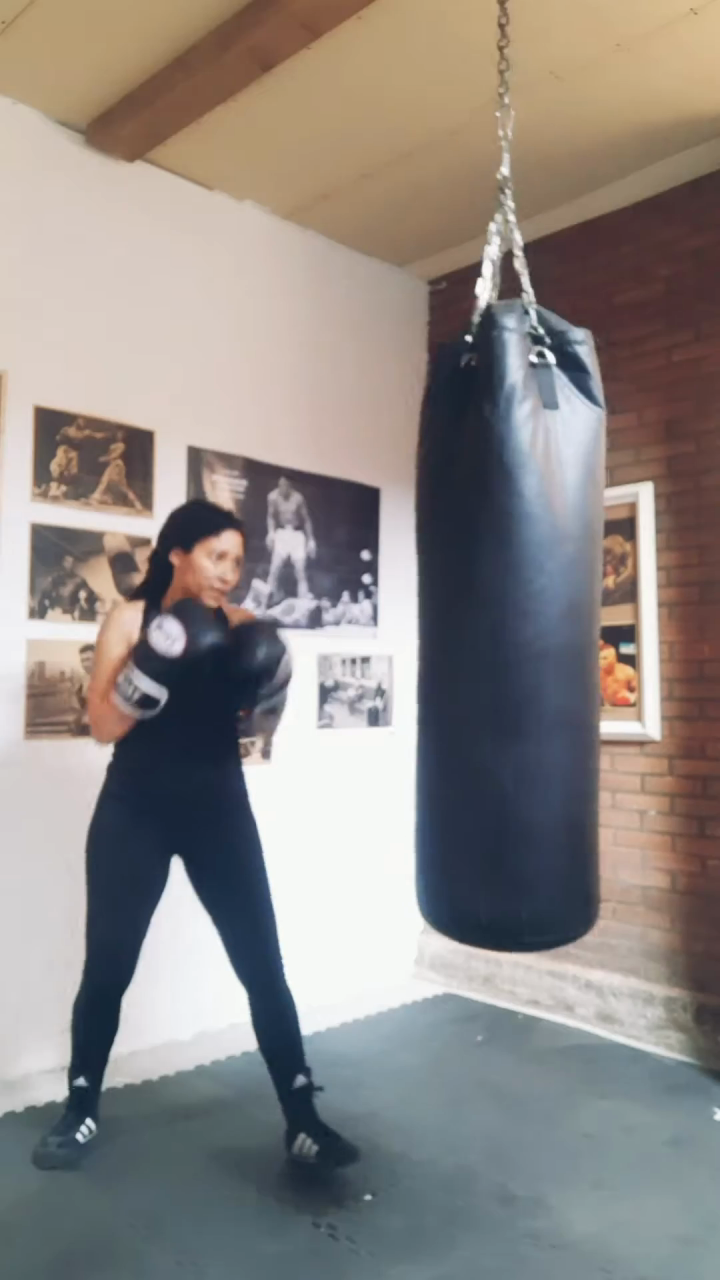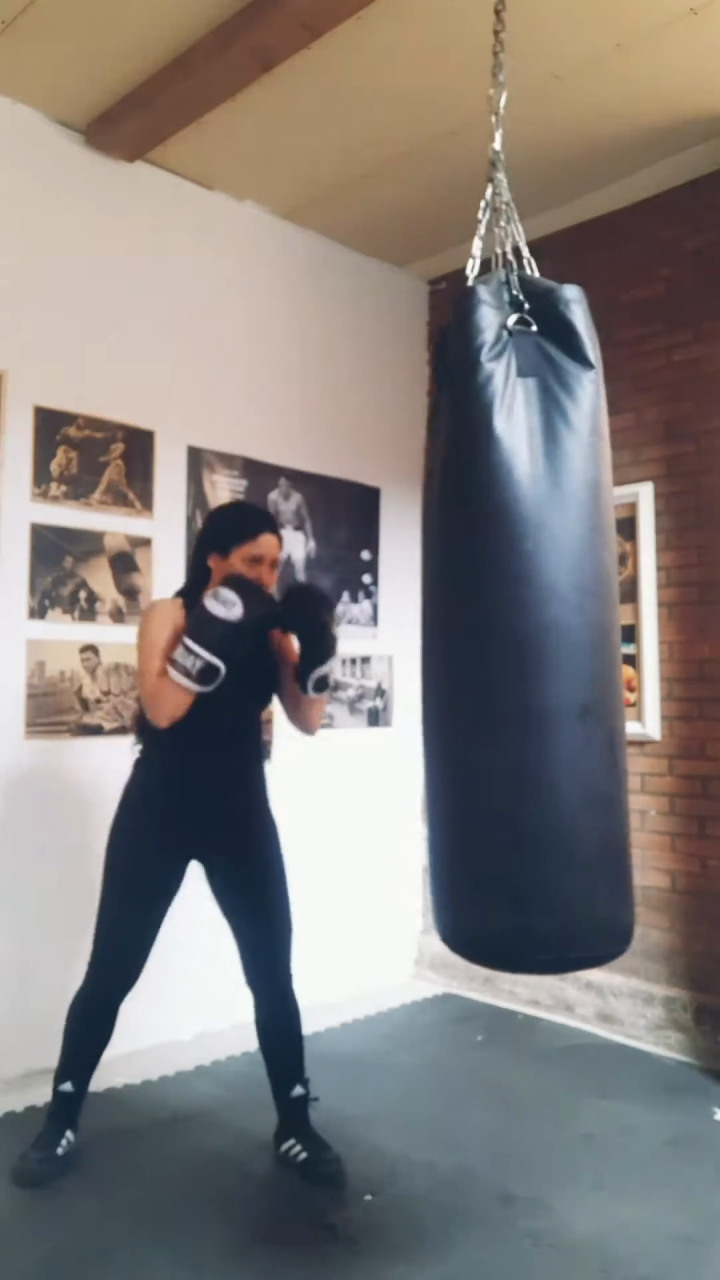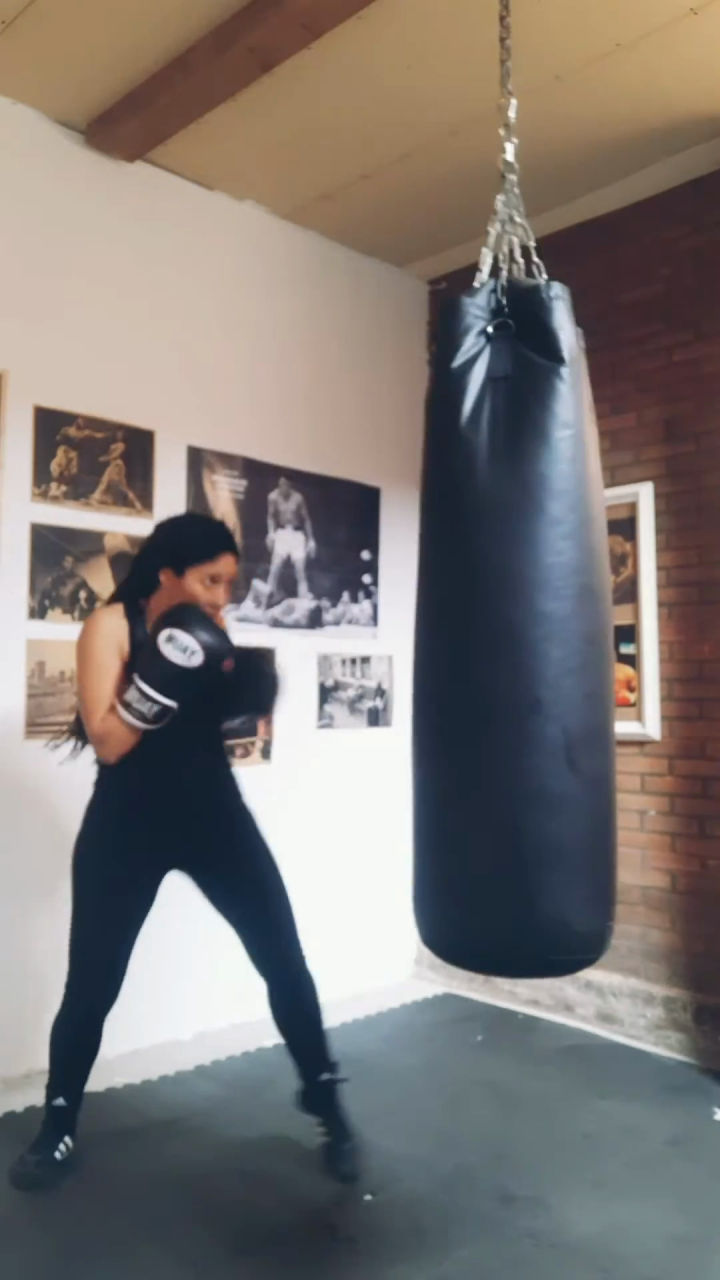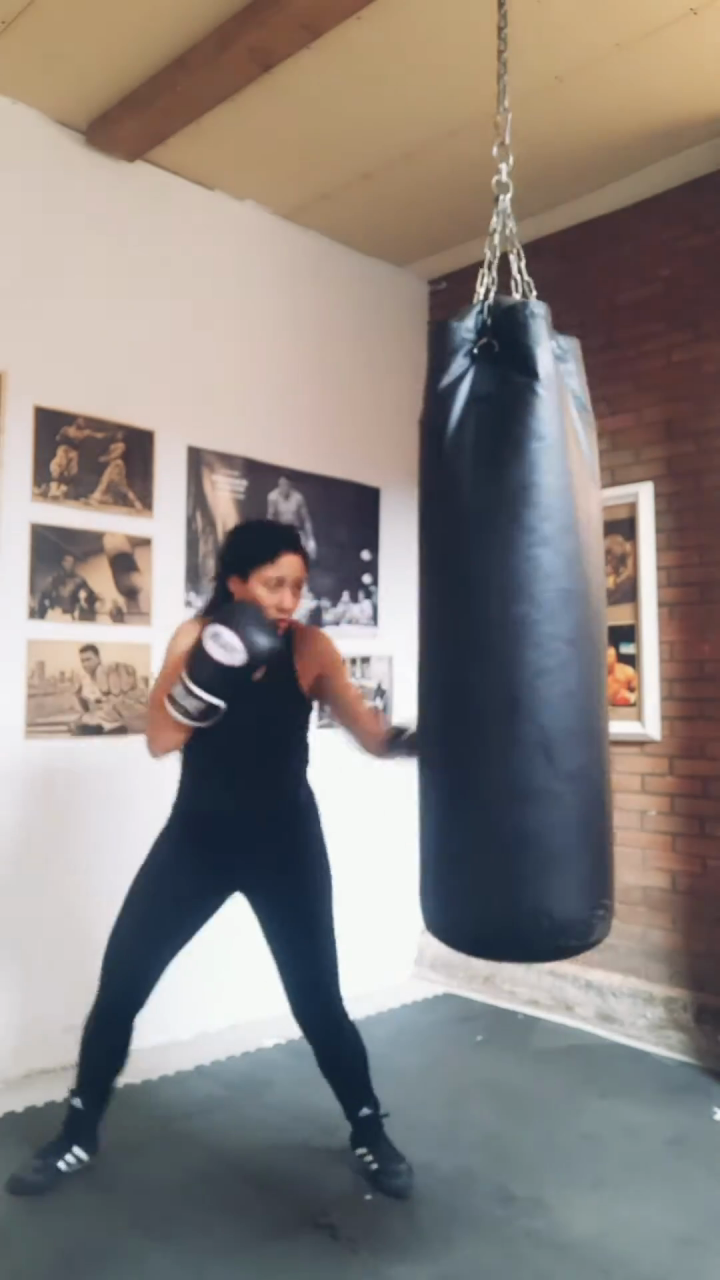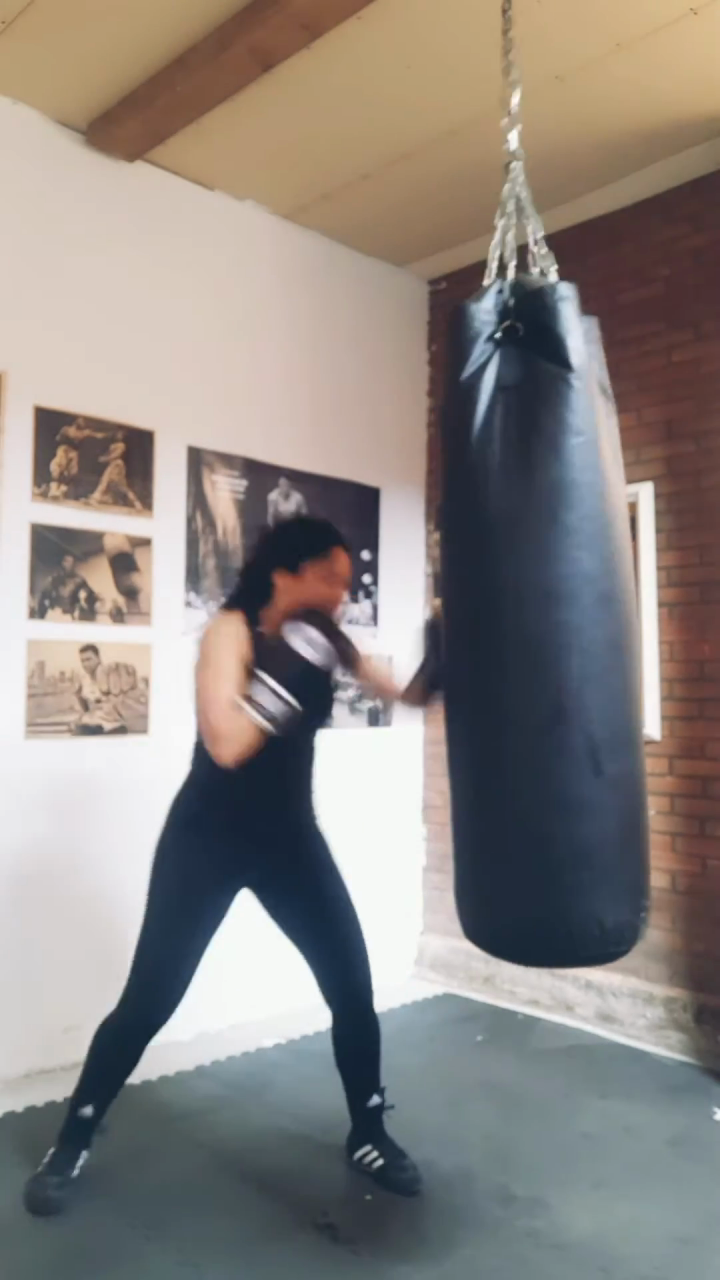
dt=0.5s
person 1, frame 1
left shoulder: (241, 628)
right shoulder: (130, 618)
left elbow: (262, 720)
right elbow: (103, 725)
left wrist: (269, 675)
right wrist: (157, 658)
left hip: (218, 809)
right hip: (134, 813)
left knee: (263, 966)
right knee: (107, 968)
left ankle: (302, 1118)
right ankle: (80, 1111)
person 1, frame 2
left shoulder: (271, 622)
right shoulder: (171, 614)
left elbow: (309, 721)
right elbow: (159, 711)
left wrist: (316, 646)
right wrist: (211, 634)
left hip: (242, 812)
right hip: (160, 812)
left knee: (273, 973)
right knee: (112, 971)
left ankle: (295, 1127)
right ankle: (62, 1120)
person 1, frame 3
left shoulder: (206, 634)
right shoulder: (110, 627)
right elbow: (106, 743)
left wrist: (247, 689)
right wrist: (165, 674)
left hip: (214, 814)
right hip: (126, 824)
left knee: (283, 958)
right knee: (91, 986)
left ankle: (326, 1106)
right ankle: (57, 1130)
person 1, frame 4
left shoulder: (312, 647)
right shoulder: (195, 636)
left elbow: (370, 735)
right elbow: (161, 741)
left wrist: (422, 740)
right wrist: (213, 664)
left hip: (287, 843)
right hip: (199, 839)
left knee: (318, 1006)
right knee: (120, 985)
left ankle: (369, 1134)
right ankle: (78, 1134)
person 1, frame 5
left shoulder: (323, 632)
right shoulder: (228, 633)
left elbow: (393, 689)
right elbow: (226, 747)
left wrist: (434, 677)
right wrist: (291, 670)
left hip: (289, 834)
right hip: (207, 834)
left knee: (351, 984)
right knee: (150, 996)
left ankle: (368, 1133)
right ankle: (72, 1142)
